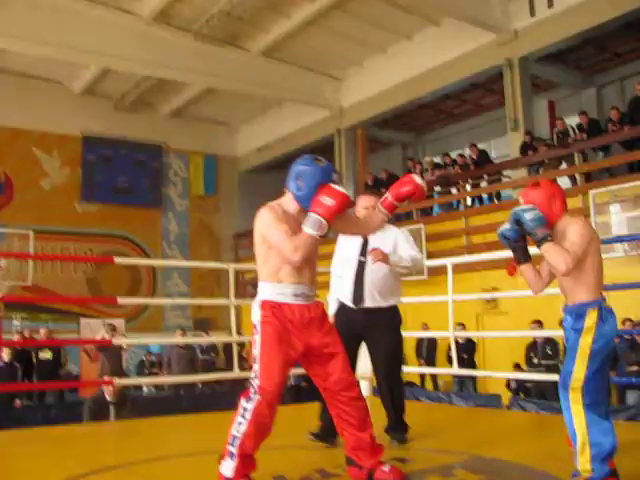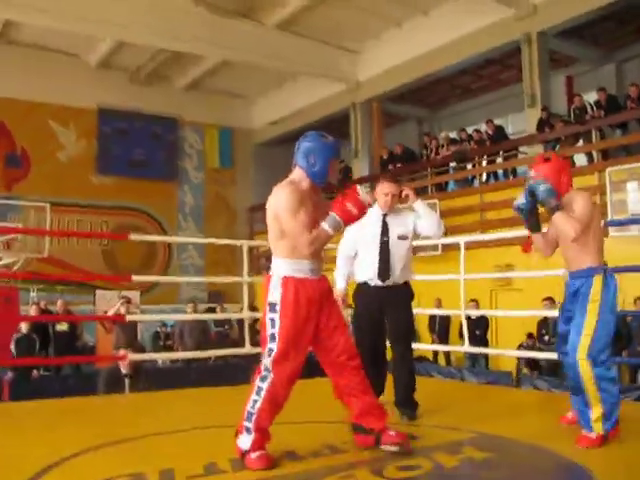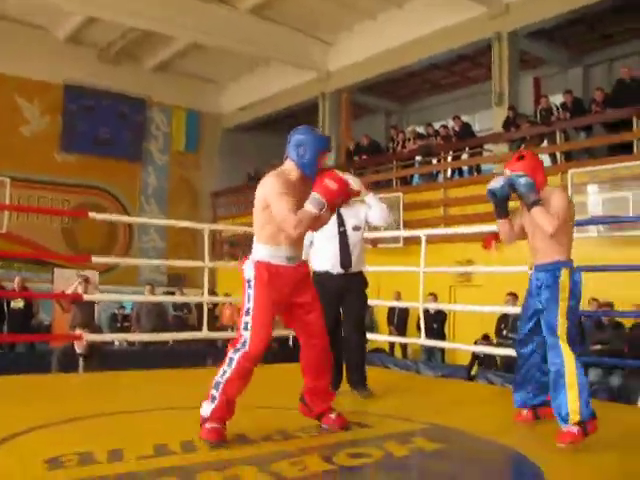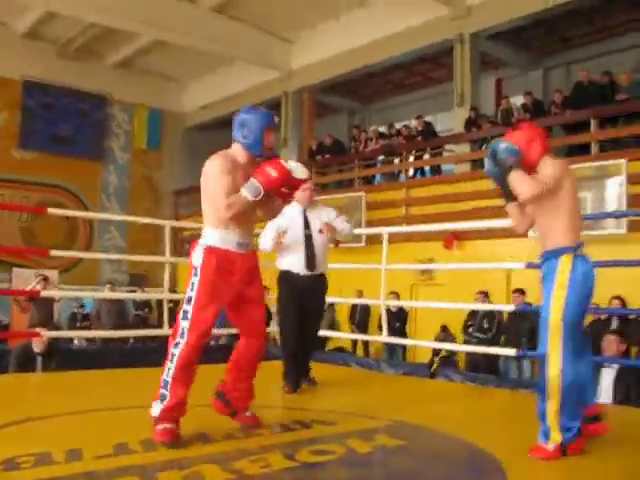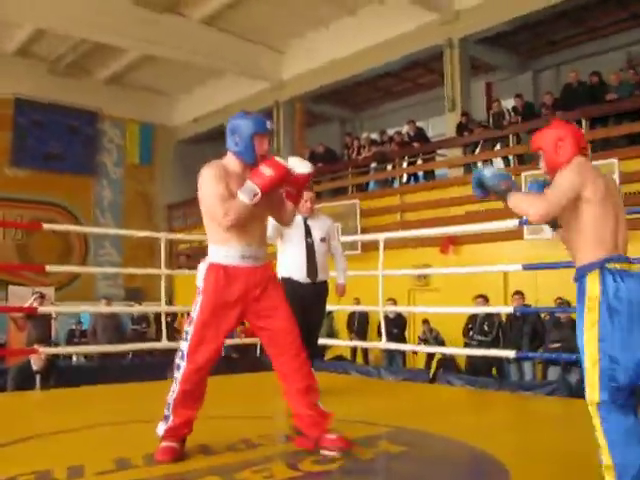
dt=0.4s
person 1, frame 1
left shoulder: (320, 211)
right shoulder: (270, 214)
left elbow: (365, 226)
right elbow: (295, 254)
left wrist: (395, 197)
right wrist: (320, 215)
left hip: (311, 311)
right hip: (275, 311)
left knee: (343, 385)
right knee: (266, 390)
person 1, frame 2
left shoulder: (311, 191)
right shoulder: (285, 194)
right elbow: (305, 244)
left wrist: (347, 207)
right wrist: (339, 215)
left hip: (316, 285)
right hip: (290, 286)
left knee: (345, 357)
right knee: (280, 365)
left ankle: (373, 427)
right ankle: (251, 442)
person 1, frame 3
left shoulder: (305, 184)
right shoulder: (275, 183)
left elbow: (311, 223)
right elbow: (295, 227)
left wrist: (336, 197)
right wrist: (324, 194)
left hip: (295, 270)
right hip: (266, 270)
left knee: (318, 339)
right knee: (253, 342)
left ankle: (318, 404)
right ankle: (213, 413)
person 1, frame 4
left shoulder: (258, 167)
right shoulder: (220, 163)
left elbow: (268, 212)
right elbow: (227, 210)
left wrist: (287, 187)
right wrist: (263, 182)
left hip: (245, 257)
right hip: (215, 255)
left knee: (255, 336)
right knee: (192, 333)
left ankle: (233, 400)
right ankle: (165, 414)
person 1, frame 5
left shoulder: (265, 173)
right shoulder: (213, 172)
left elbow: (284, 217)
right elbow: (226, 218)
left wrist: (295, 186)
right wrist: (258, 184)
left hip: (261, 273)
right hip: (222, 273)
left knee: (290, 350)
right knee: (197, 353)
left ankle: (314, 429)
right ankle: (173, 432)
person 2, frame 1
left shoulder: (577, 226)
right shoulder: (555, 239)
left elbow: (565, 265)
right elbow: (537, 284)
left wrist: (540, 235)
right wrist: (518, 250)
left hip: (590, 317)
right hip: (579, 318)
left knee: (575, 392)
right knee: (591, 390)
right ankle: (600, 444)
person 2, frame 2
left shoulder: (581, 200)
right shoulder: (559, 207)
left elbow: (573, 233)
right elbow: (545, 249)
left wrist: (551, 205)
right wrist: (530, 219)
left hip: (592, 282)
right hip: (575, 283)
left knee: (585, 354)
right knee: (569, 350)
left ankle: (602, 423)
right ankle: (585, 407)
person 2, frame 3
left shoulder: (557, 196)
right shoulder: (526, 203)
left elbow: (551, 228)
right elbow: (508, 236)
left wrist: (530, 198)
right wrist: (500, 205)
left hip: (557, 276)
right hip: (539, 278)
left knee: (559, 343)
right knee: (528, 342)
left ankle: (579, 419)
right ankle: (538, 401)
person 2, frame 4
left shoulder: (554, 166)
right shoulder: (542, 179)
left elbow: (529, 191)
right elbow: (522, 225)
left wrist: (510, 166)
right wrist: (505, 187)
left hip: (566, 265)
right hip: (560, 266)
left knee: (557, 351)
right knee: (569, 347)
left ankle: (564, 434)
right ankle: (582, 413)
person 2, frame 5
left shoulder: (577, 172)
right shoulder: (603, 183)
left elbow: (540, 211)
left wrist: (501, 188)
right wrist: (558, 222)
left hip: (604, 287)
left knee: (607, 393)
person 3, frame 1
left shoulder: (396, 235)
right shoulder: (346, 239)
left elbow: (416, 262)
right elbow: (336, 275)
left wrist: (389, 258)
right wrist: (332, 309)
left hip: (382, 315)
right hip: (347, 312)
left knee: (388, 374)
left ankle: (396, 427)
right ankle: (329, 429)
person 3, frame 2
left shoulder: (409, 217)
right shoulder: (360, 220)
left elbow: (436, 230)
right elbow: (345, 254)
left wrist: (417, 203)
right wrist: (340, 286)
left hip: (398, 291)
right hip: (367, 292)
left knee: (401, 347)
right knee: (367, 346)
left ankle: (406, 404)
right ankle: (372, 394)
person 3, frame 3
left shoulder: (360, 210)
left elbow: (384, 219)
right elbow: (302, 245)
left wrist: (367, 196)
left hip: (354, 278)
right hip: (325, 279)
left knee: (356, 330)
right knee: (327, 331)
left ankle: (358, 381)
right ankle: (331, 381)
person 3, frame 4
left shoulder: (327, 213)
right shoulder: (282, 214)
left elbow: (347, 228)
right elbow: (264, 245)
left wrist: (336, 231)
right wrist: (274, 240)
left hip: (316, 279)
right hip: (290, 279)
left knee: (310, 328)
right knee: (290, 329)
left ankle: (303, 372)
right ankle: (291, 378)
person 3, frame 5
left shoulder: (326, 224)
left elbow: (337, 253)
right elbow: (267, 234)
left wrist: (341, 280)
left hip: (317, 287)
right hip: (291, 286)
left knee: (311, 336)
